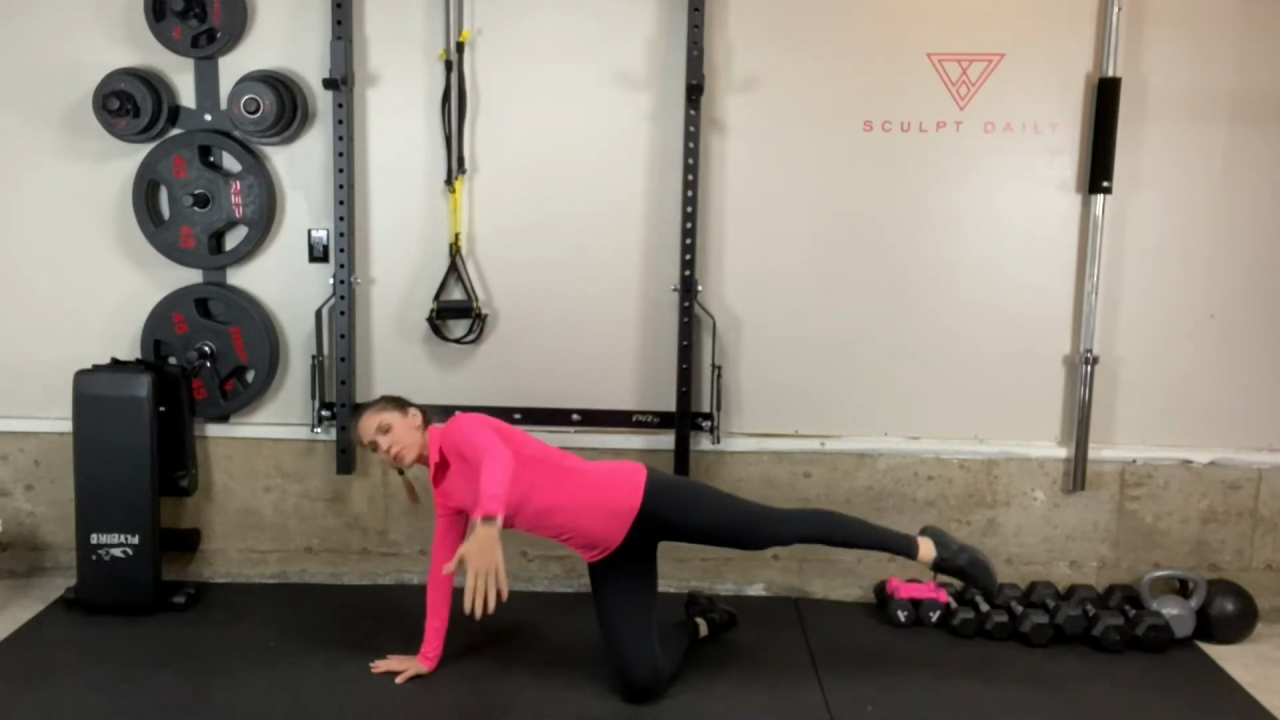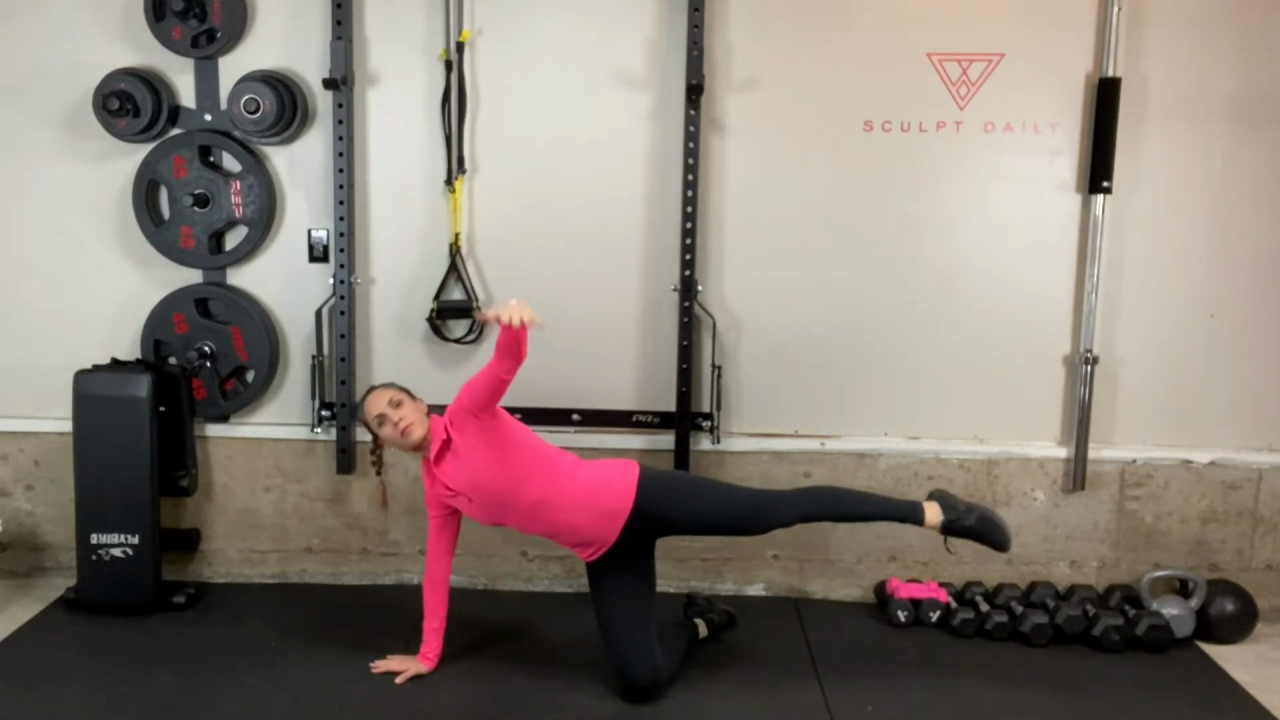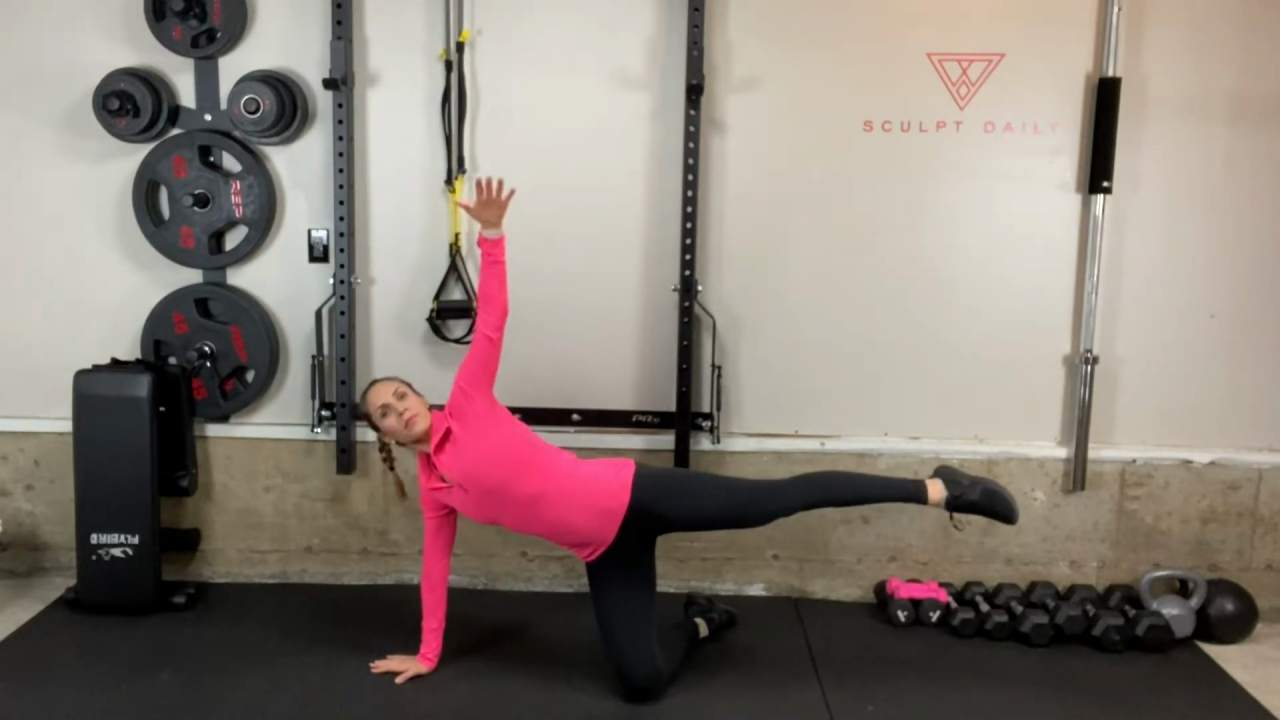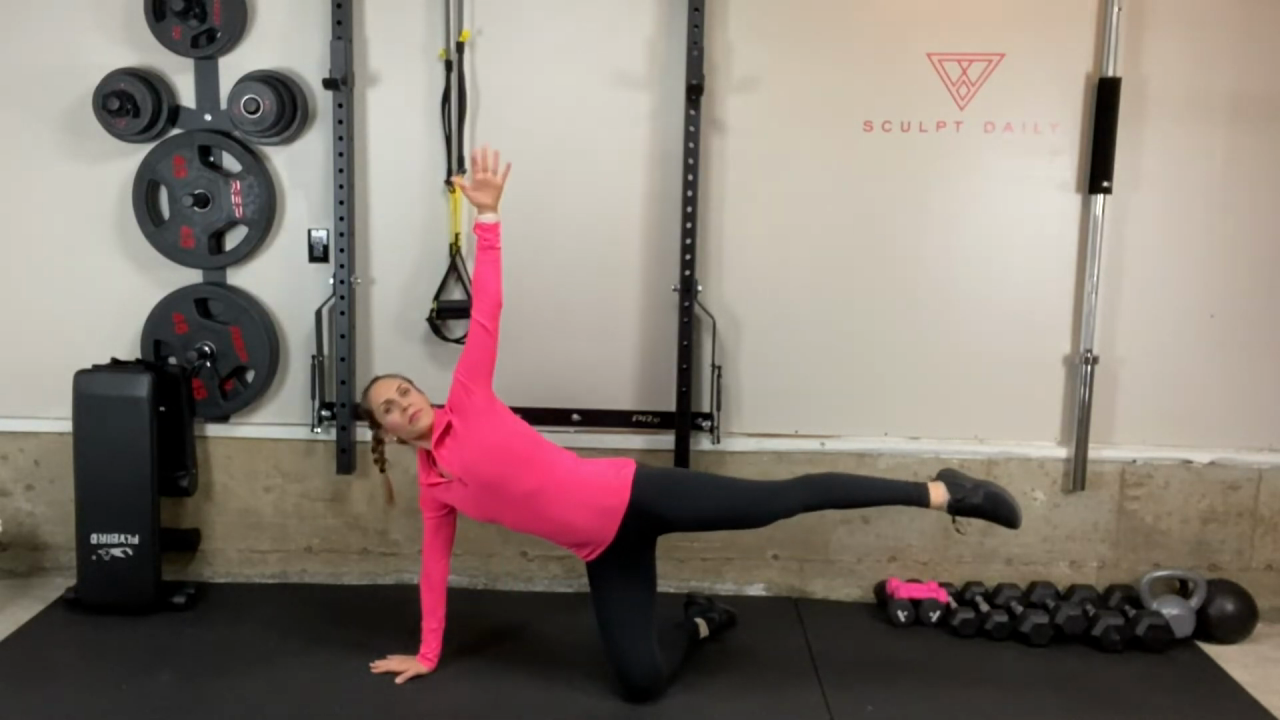
dt=0.4s
person 1, frame 1
left shoulder: (461, 429)
right shoulder: (445, 490)
left elbow: (498, 467)
right elbow: (444, 567)
left wrist: (488, 527)
right wrist: (428, 653)
left hip: (635, 498)
right hip: (607, 548)
left knee: (779, 528)
right knee: (641, 681)
left ankle: (926, 548)
right ankle: (696, 622)
person 1, frame 2
left shoulder: (469, 411)
right shoulder: (437, 485)
left elbow: (510, 357)
right elbow: (439, 567)
left wrist: (513, 321)
right wrist: (426, 653)
left hip: (630, 495)
right hip: (604, 547)
left knee: (779, 509)
right knee: (640, 682)
left ankle: (932, 510)
right ankle: (698, 621)
person 1, frame 3
left shoulder: (468, 404)
right shoulder: (433, 485)
left elbow: (492, 316)
right elbow: (436, 564)
left wrist: (490, 232)
right wrist: (427, 653)
left hip: (629, 496)
right hip: (604, 548)
left knee: (781, 499)
right knee: (641, 683)
left ankle: (938, 489)
right ankle: (699, 623)
person 1, frame 4
left shoulder: (468, 400)
right shoulder: (432, 483)
left elbow: (487, 308)
right elbow: (436, 561)
left wrist: (486, 213)
right wrist: (426, 653)
left hip: (630, 495)
right hip: (605, 547)
left knee: (786, 500)
right knee: (641, 683)
left ankle: (941, 492)
right ankle: (698, 622)
